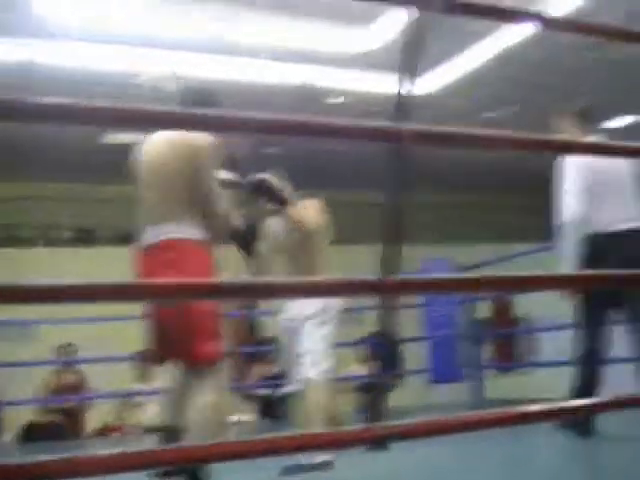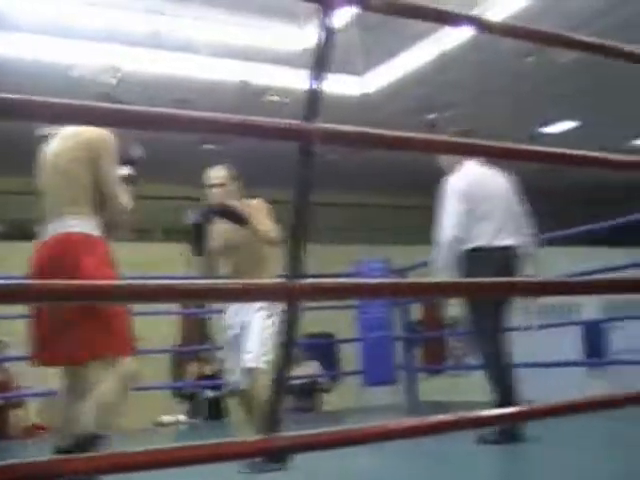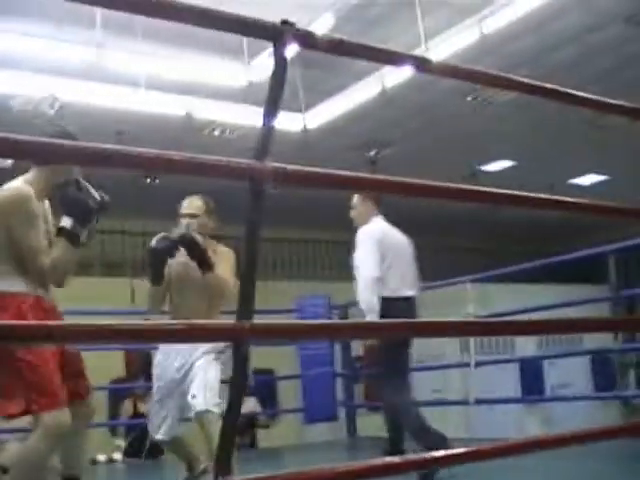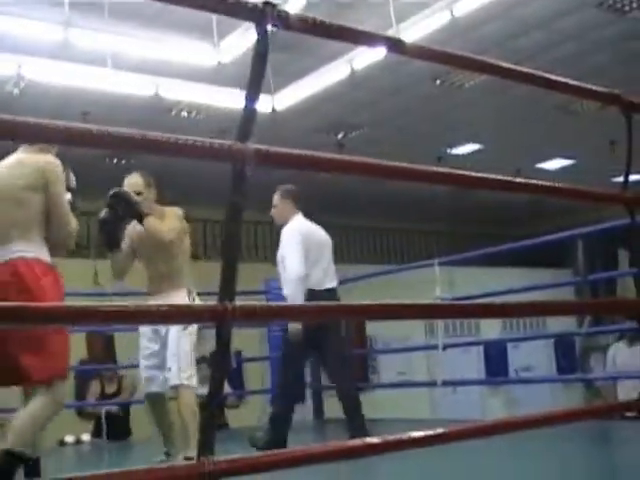
dt=0.5s
person 1, frame 1
left shoulder: (147, 146)
right shoulder: (199, 144)
right elbow: (219, 218)
right wrist: (221, 176)
left hip: (153, 254)
right hip: (182, 256)
left knee: (191, 361)
right knee: (209, 374)
left ankle: (171, 448)
person 1, frame 2
left shoulder: (52, 145)
right shoulder: (100, 137)
right elbow: (117, 213)
left wrist: (116, 174)
right wrist: (125, 172)
left hip: (50, 252)
right hip: (80, 251)
left knee: (78, 375)
right knee: (121, 366)
person 1, frame 3
left shoulder: (40, 202)
left elbow: (59, 277)
right elbow: (44, 270)
left wrist: (82, 227)
right wrist: (71, 222)
left hip: (38, 311)
left knee: (80, 408)
right knee: (54, 420)
person 1, frame 4
right shoulder: (47, 165)
right elbow: (65, 238)
right wrist: (66, 196)
right hip: (29, 274)
left knee: (36, 389)
right knee: (51, 390)
person 2, frame 1
left shoulder: (575, 161)
left elbow: (574, 215)
left wrist: (573, 265)
left hip: (601, 248)
left knee: (592, 334)
left ankle: (582, 414)
person 2, frame 2
left shoulder: (457, 181)
right shoulder: (504, 178)
left elbow: (451, 233)
right elbow: (525, 226)
left wrist: (442, 275)
right wrist: (524, 263)
left hip: (480, 261)
right hip: (506, 259)
left knee: (488, 339)
right knee: (493, 336)
left ankle: (508, 422)
right ankle: (508, 406)
person 2, frame 3
left shoulder: (369, 234)
right shoulder: (400, 236)
left elbow: (371, 277)
right elbow: (413, 280)
left wrist: (370, 318)
left hip: (386, 312)
right hip: (405, 310)
left knee: (384, 384)
right knee: (395, 381)
left ankle: (430, 439)
right ankle: (396, 451)
person 2, frame 4
left shoulder: (292, 231)
right shoulder: (319, 231)
left elbow: (296, 273)
left hip: (309, 304)
right hip: (329, 301)
left knee: (289, 372)
right knee: (339, 370)
left ankle: (275, 436)
right ankle: (358, 432)
person 3, frame 1
left shoulder: (312, 207)
right shoulder: (270, 225)
left elbow: (313, 227)
right elbow: (262, 270)
left wrist: (281, 201)
right wrist: (249, 244)
left hip: (319, 300)
right hip: (295, 301)
left knee: (313, 372)
right knee: (302, 377)
left ankle: (319, 450)
person 3, frame 2
left shoulder: (256, 208)
right shoulder: (213, 224)
left elbow: (274, 237)
right elbow: (211, 275)
left wrist: (240, 218)
right wrist: (200, 247)
left hip: (262, 297)
right hip: (234, 303)
left knee: (254, 364)
right knee: (238, 381)
person 3, frame 3
left shoulder: (223, 253)
right shoulder: (172, 255)
left elbow: (227, 293)
right elbow: (154, 307)
left wrist: (202, 257)
right wrist: (156, 271)
left hip: (205, 344)
right hip: (171, 346)
left knee: (204, 408)
right knee: (161, 430)
person 3, frame 4
left shoulder: (173, 214)
right shoulder: (131, 229)
left elbow: (166, 237)
right elbow: (119, 273)
left wrist: (138, 212)
right wrist: (110, 238)
left hip: (178, 302)
right hip: (152, 307)
left knee: (181, 379)
right knee: (152, 388)
left ankle: (192, 456)
right ankle: (170, 452)
